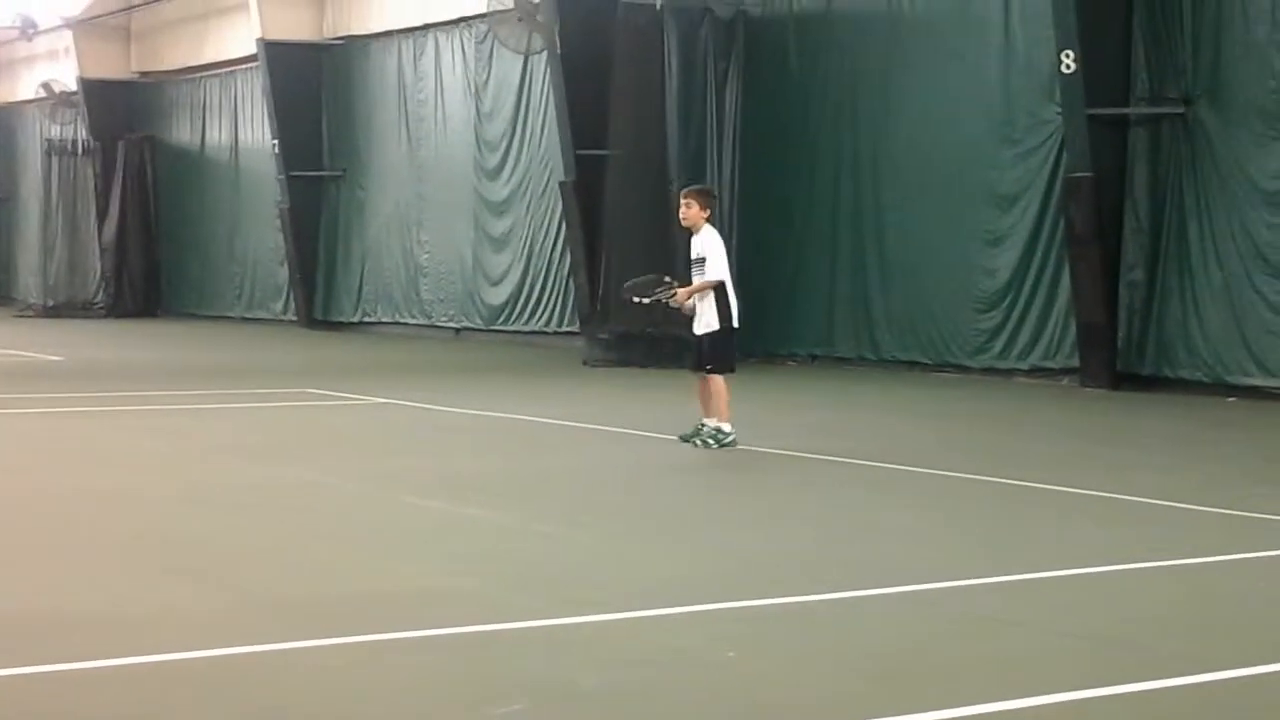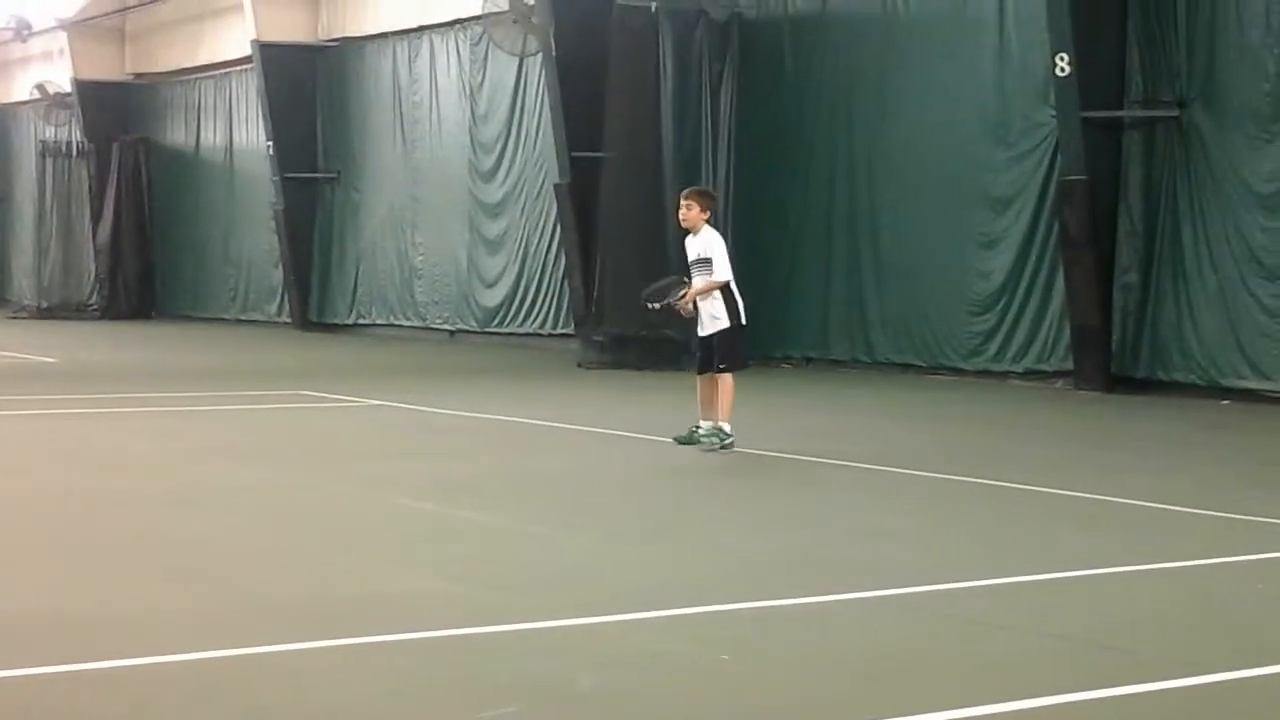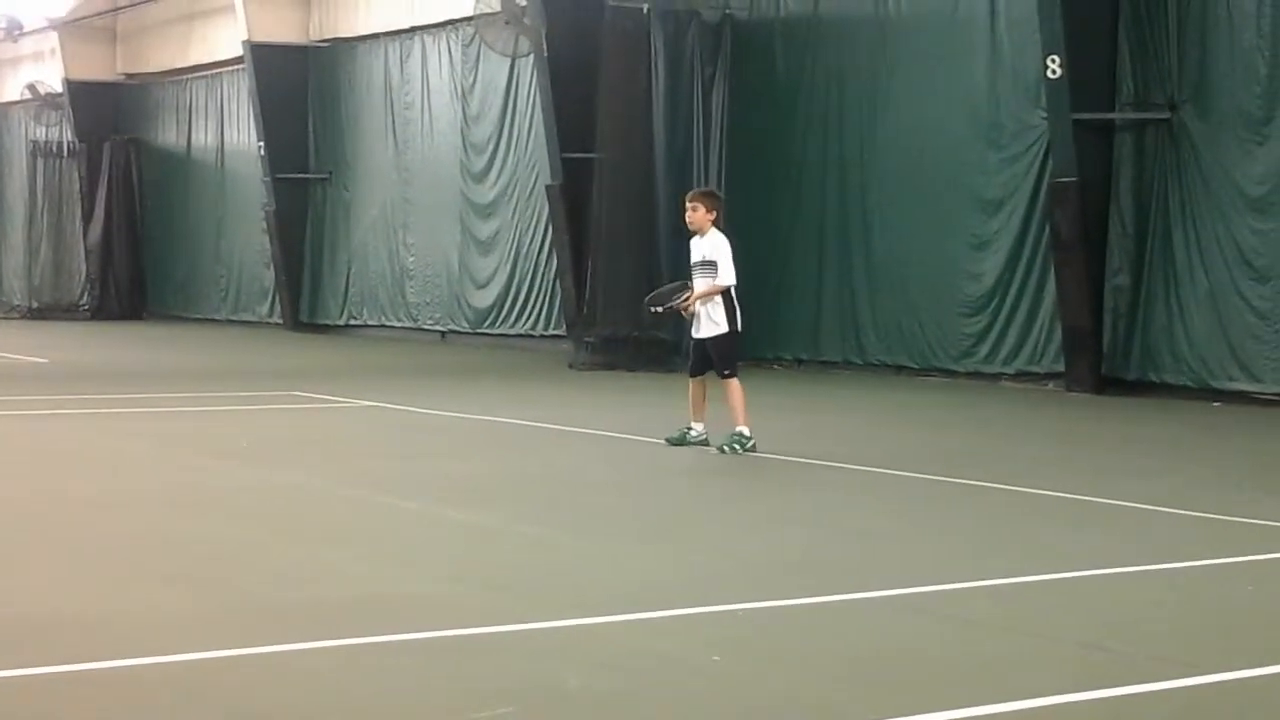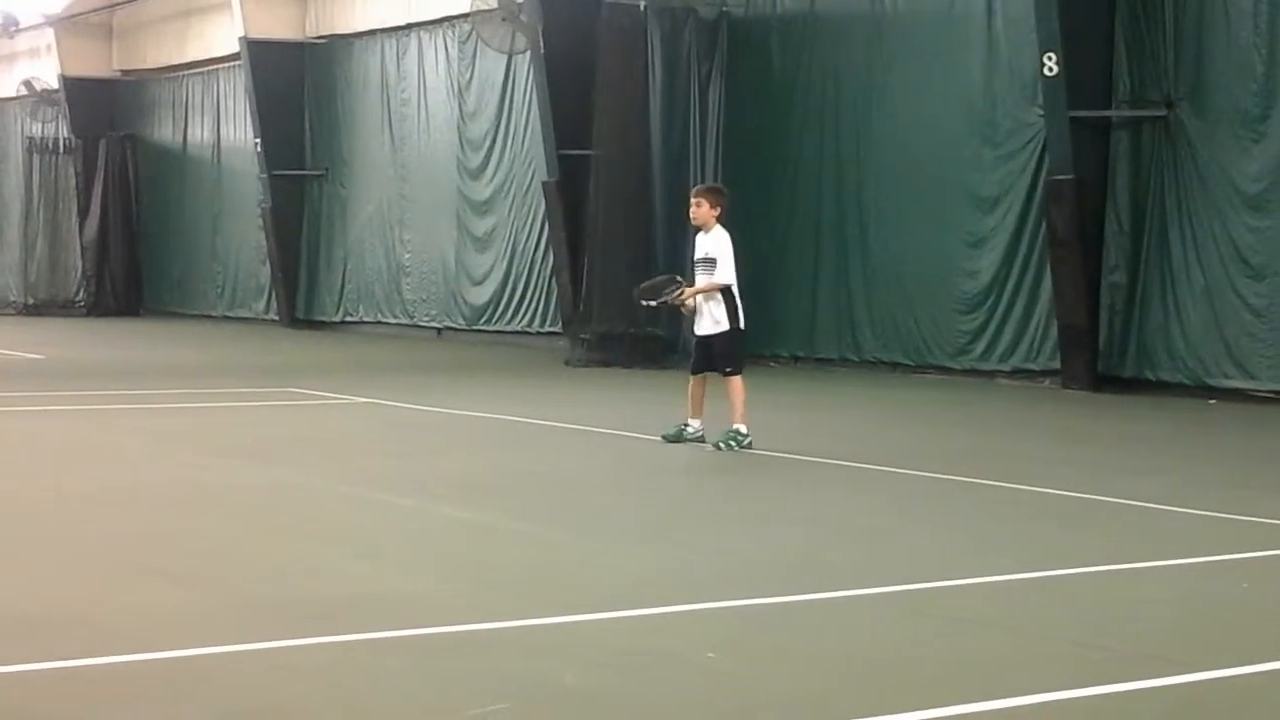
dt=0.2s
person 1, frame 1
left shoulder: (711, 237)
right shoulder: (696, 238)
left elbow: (714, 277)
left wrist: (686, 292)
right wrist: (691, 302)
left hip: (719, 317)
right hip: (703, 318)
left knee: (715, 373)
right knee: (701, 372)
left ankle: (725, 430)
right ankle: (709, 424)
person 1, frame 2
left shoulder: (713, 238)
right shoulder: (689, 241)
left elbow: (722, 277)
left wrist: (694, 292)
right wrist: (690, 303)
left hip: (725, 317)
right hip: (705, 319)
left knee: (723, 371)
right knee: (704, 373)
left ankle: (724, 428)
right ankle: (705, 426)
person 1, frame 3
left shoulder: (719, 241)
right shoulder: (694, 242)
left elbow: (725, 281)
left wrist: (696, 295)
right wrist: (691, 305)
left hip: (722, 322)
right hip: (701, 323)
left knee: (728, 375)
right knee: (696, 375)
left ankle: (743, 433)
right ankle: (696, 429)
person 1, frame 4
left shoulder: (721, 238)
right shoulder: (700, 238)
left elbow: (723, 280)
left wrist: (692, 290)
right wrist: (692, 300)
left hip: (725, 320)
right hip: (704, 320)
left knee: (731, 373)
right knee: (697, 372)
left ankle: (740, 431)
right ankle: (694, 426)
